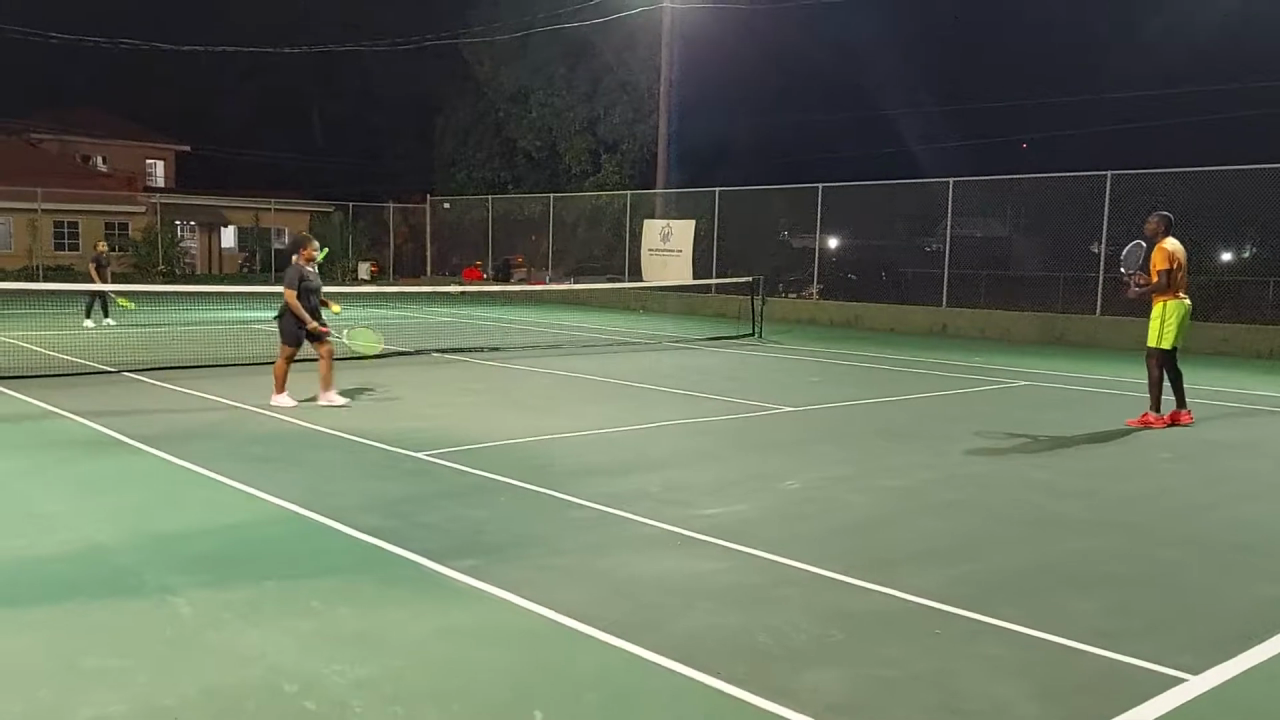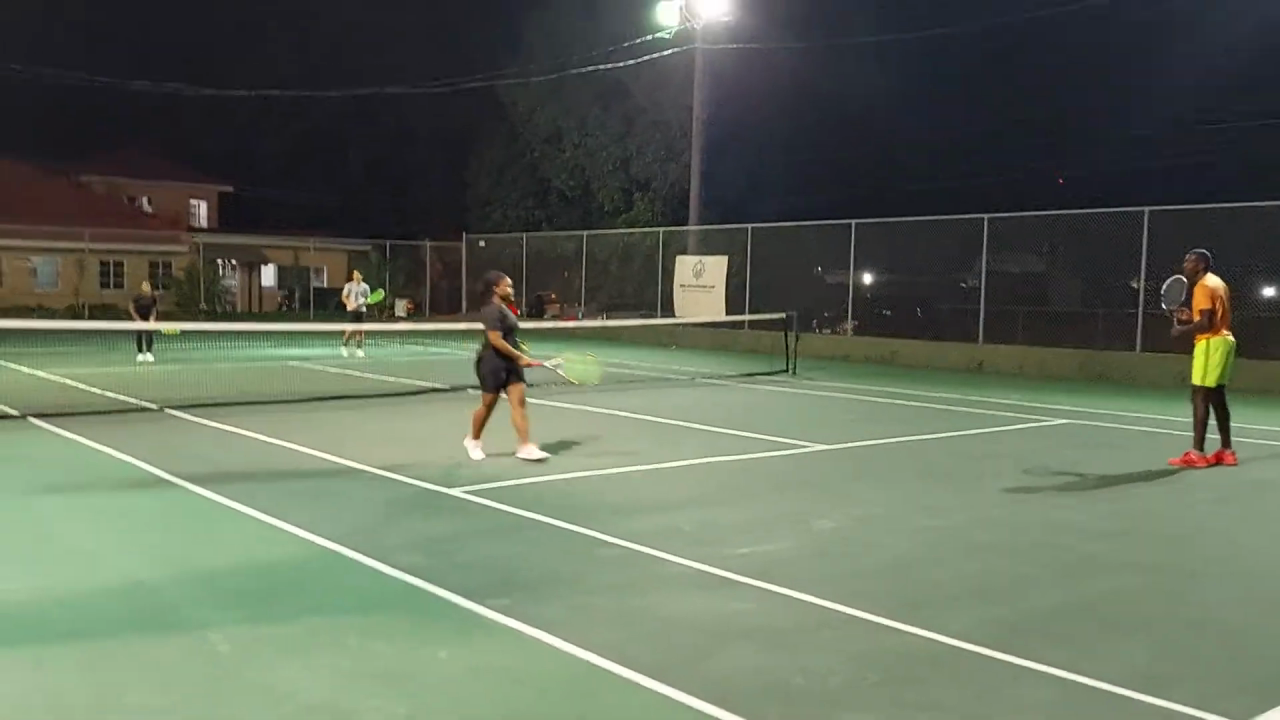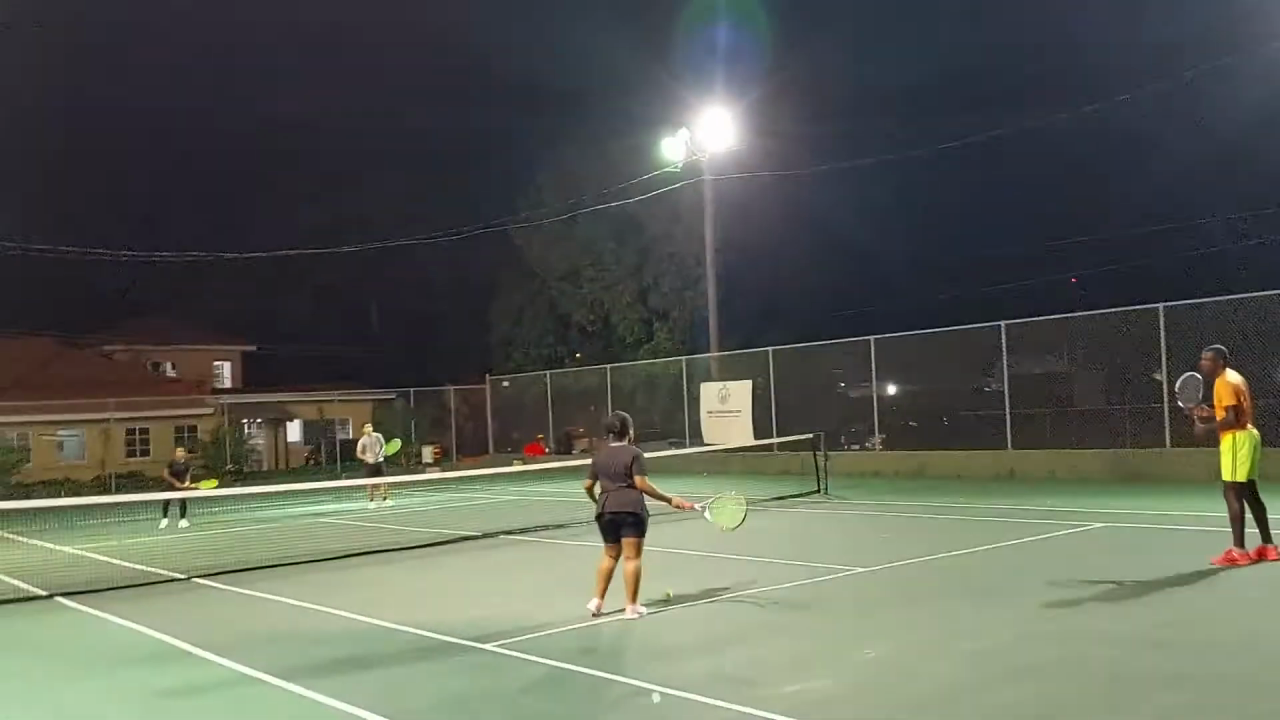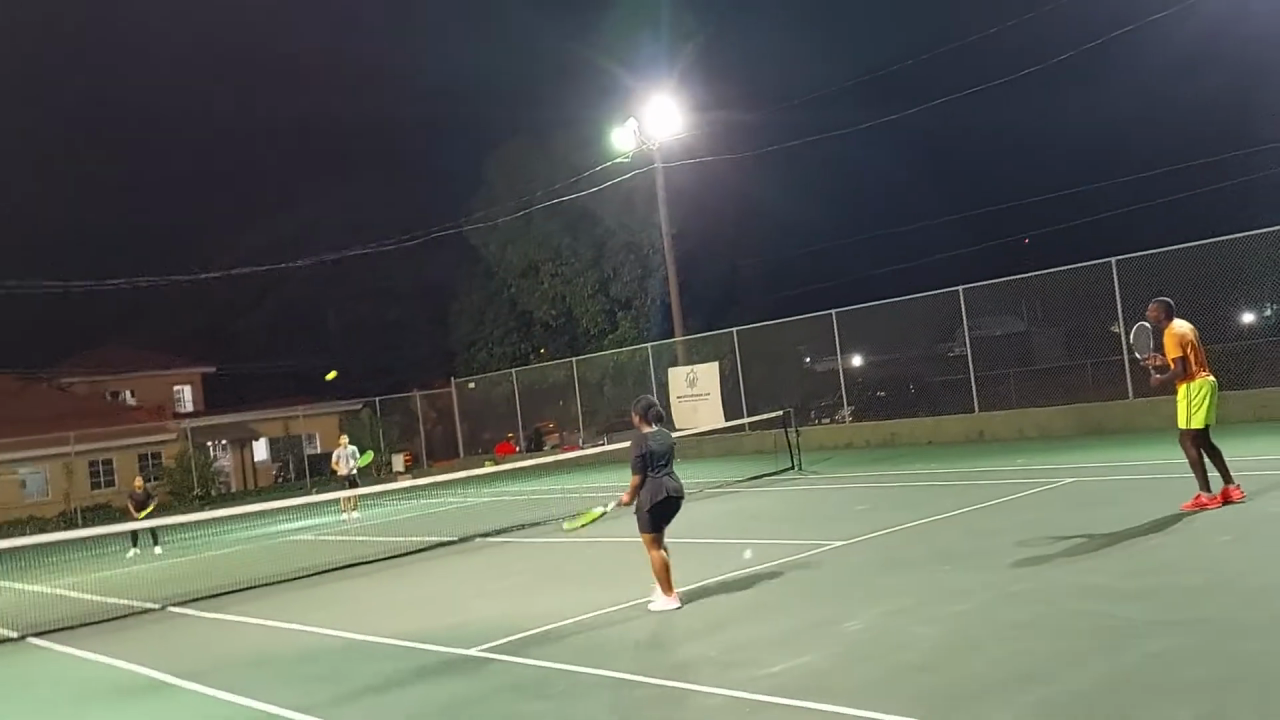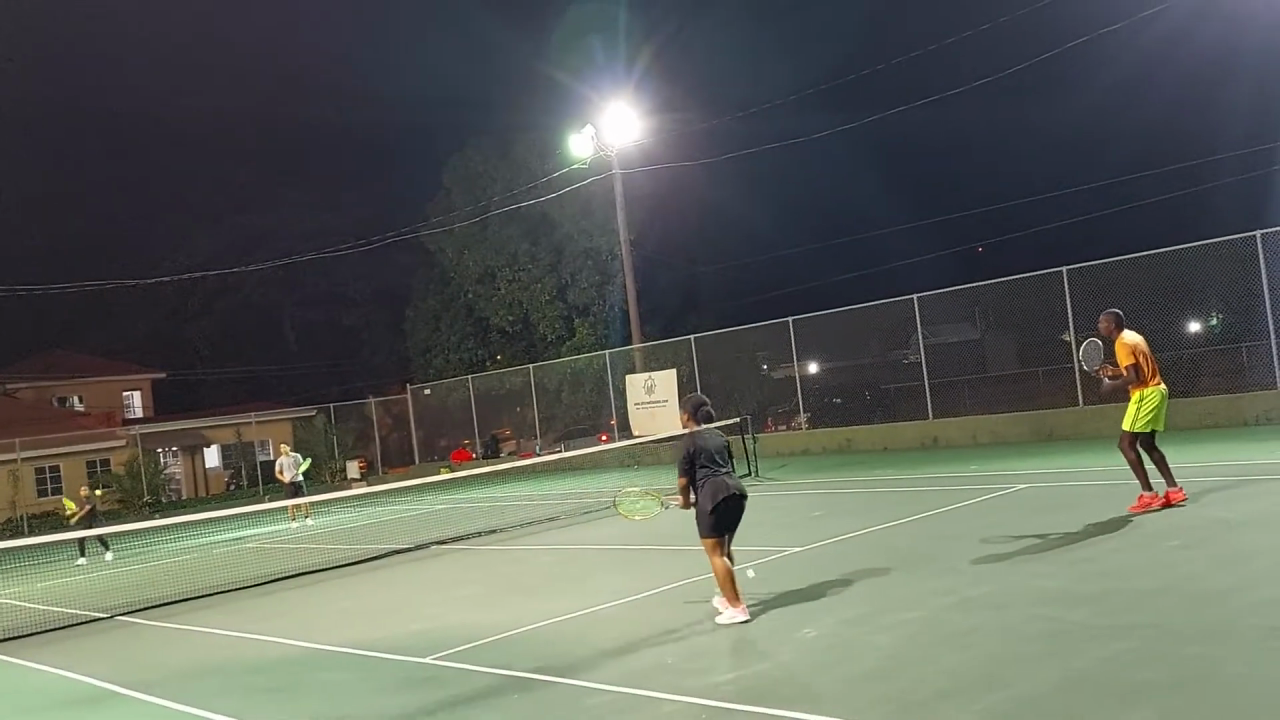
dt=1s
person 1, frame 1
left shoulder: (1162, 248)
right shoulder: (1176, 246)
left elbow: (1164, 284)
left wrist: (1140, 292)
right wrist: (1148, 280)
left hip: (1167, 306)
right hip: (1178, 304)
left knee: (1153, 359)
right knee: (1169, 359)
left ankle: (1155, 414)
right ankle: (1182, 411)
person 1, frame 2
left shoulder: (1203, 286)
right shoulder: (1217, 283)
left elbow: (1206, 323)
left wrist: (1182, 330)
right wrist: (1191, 318)
left hip: (1211, 343)
right hip: (1223, 341)
left knee: (1200, 396)
right knee: (1217, 396)
left ankle: (1197, 453)
right ankle: (1226, 451)
person 1, frame 3
left shoulder: (1224, 382)
right shoulder: (1233, 378)
left elbow: (1233, 419)
left wrist: (1207, 428)
right wrist: (1211, 413)
left hip: (1237, 439)
right hip: (1246, 436)
left knee: (1232, 493)
right knee: (1249, 492)
left ankle: (1239, 551)
right ankle: (1268, 546)
person 1, frame 4
left shoulder: (1171, 334)
right shoulder: (1184, 326)
left elbow: (1181, 370)
left wrist: (1160, 380)
right wrist: (1165, 361)
left hip: (1193, 387)
right hip: (1205, 383)
left knee: (1188, 440)
right knee: (1202, 439)
left ankle: (1207, 496)
right ankle: (1231, 487)
person 1, frame 5
left shoulder: (1122, 343)
right shoulder: (1133, 336)
left elbow: (1134, 377)
left wrist: (1112, 385)
right wrist: (1115, 371)
left hip: (1146, 395)
right hip: (1156, 391)
left knee: (1126, 444)
right knee: (1147, 443)
left ankle: (1149, 495)
right ankle: (1173, 490)
person 2, frame 1
left shoulder: (312, 270)
right shoulder: (294, 271)
right elbow: (290, 298)
left wrist: (327, 303)
right wrist: (308, 320)
left hip: (312, 318)
right hip: (293, 319)
left knee: (327, 351)
right knee: (287, 357)
left ankle: (327, 394)
right ankle: (278, 395)
person 2, frame 2
left shoulder: (504, 308)
right shoulder: (493, 310)
right elbow: (495, 340)
left wrist: (518, 351)
right wrist: (519, 357)
left hip: (511, 363)
right hip: (492, 362)
left knee: (520, 402)
right knee: (488, 404)
left ankle: (525, 447)
right ankle: (473, 440)
person 2, frame 3
left shoulder: (600, 455)
right shoulder: (634, 453)
left elbow: (588, 485)
right elbow: (642, 484)
left wrist: (597, 502)
right wrist: (670, 500)
left hip: (606, 509)
right hip: (631, 508)
left knee: (610, 555)
right knee: (632, 557)
left ankle: (598, 600)
right ankle: (632, 606)
person 2, frame 4
left shoulder: (640, 442)
right shoulder: (666, 436)
left elbow: (638, 478)
left wrist: (629, 497)
right wrist: (636, 493)
left hip: (653, 496)
right hip: (673, 491)
left knee: (654, 547)
right knee: (655, 542)
left ankle: (669, 596)
right ankle: (664, 588)
person 2, frame 5
left shoulder: (688, 442)
right shoulder: (719, 436)
left elbow: (684, 480)
left wrist: (685, 501)
left hip: (713, 498)
right hip: (735, 492)
left knee: (716, 554)
right knee: (723, 549)
left ankle: (737, 608)
right ankle: (727, 598)
